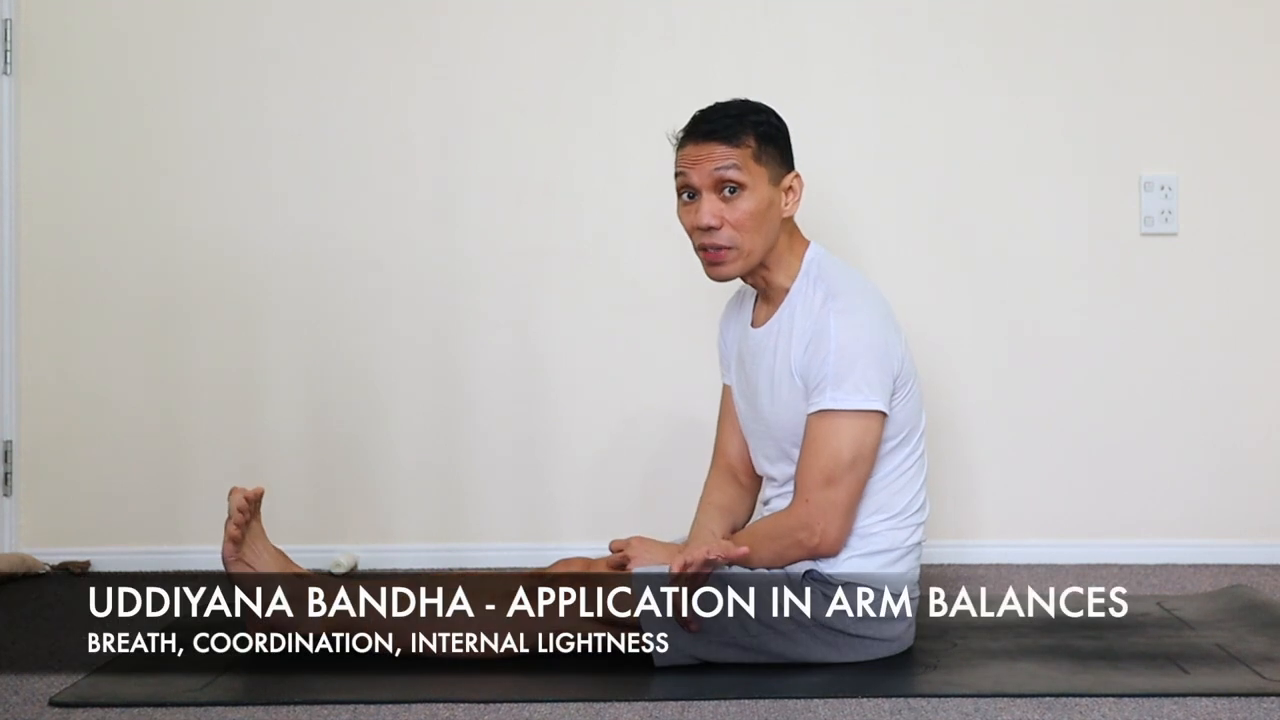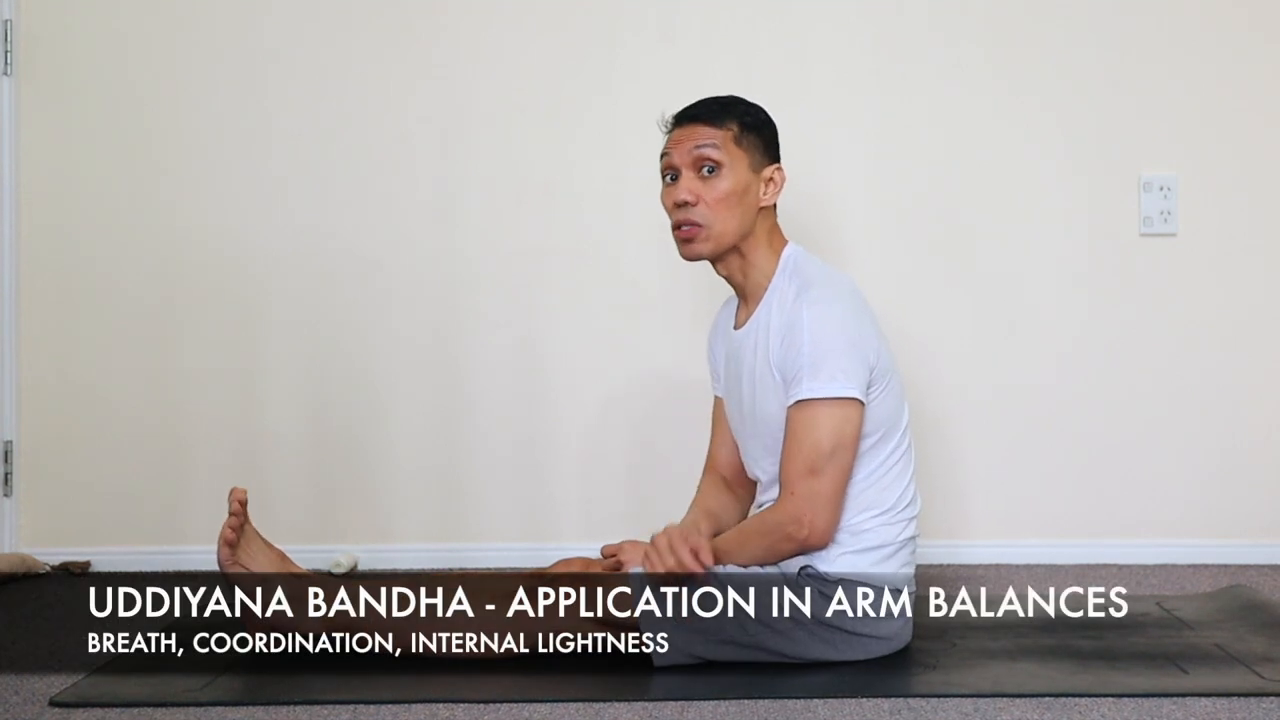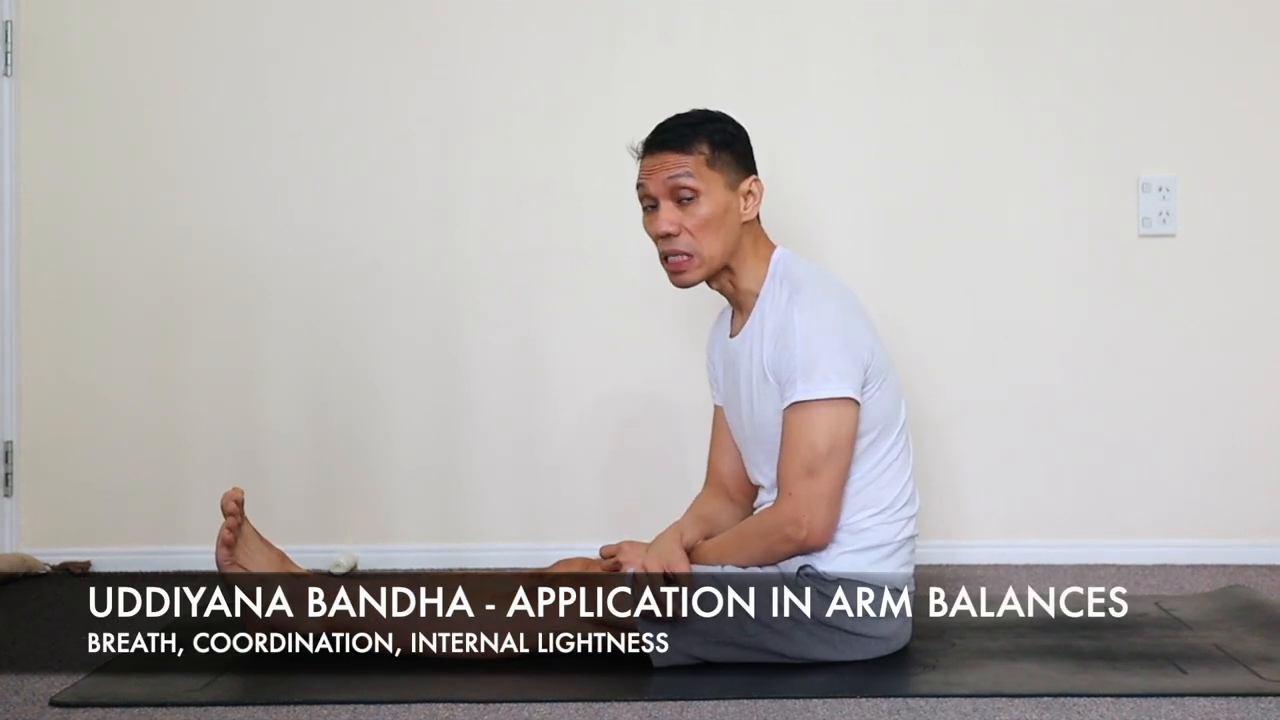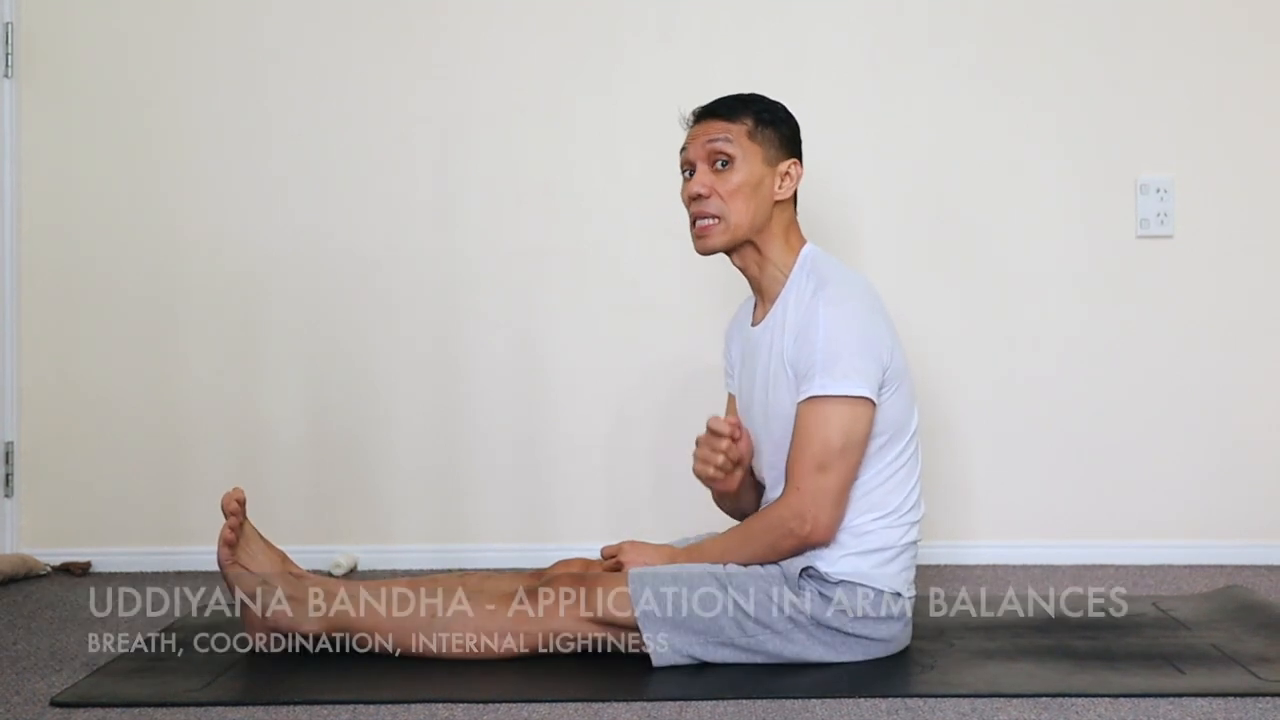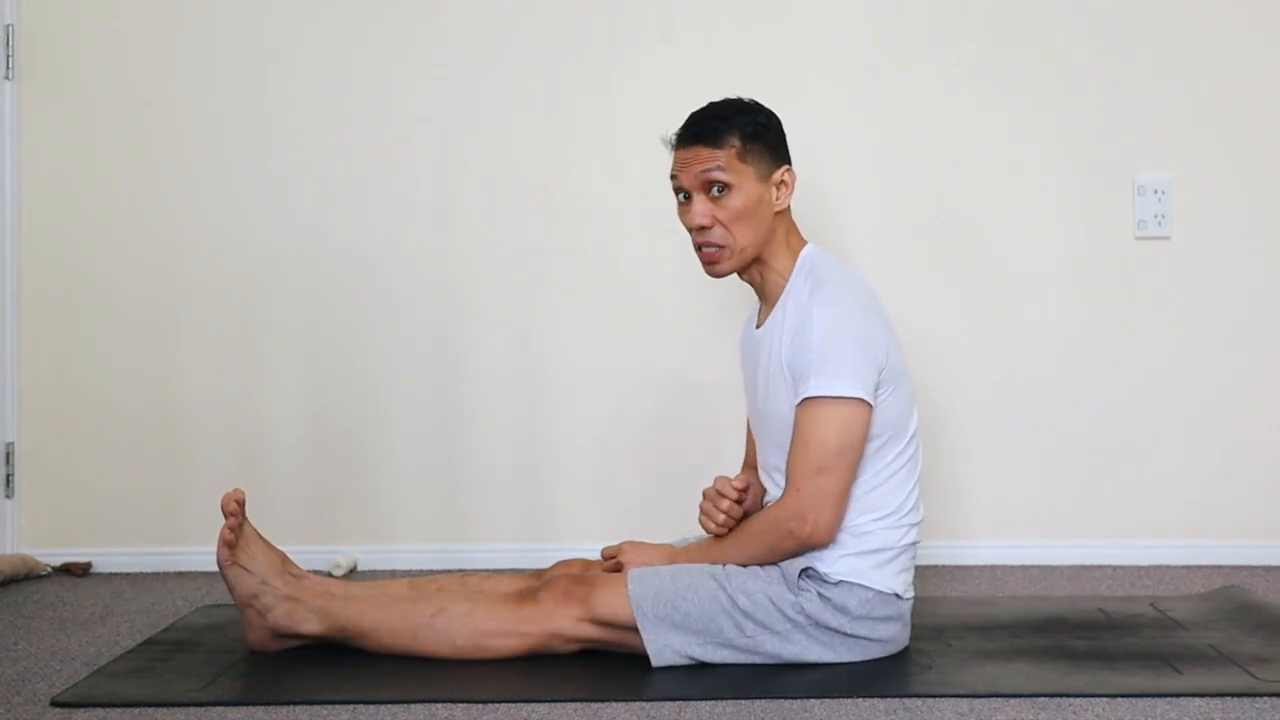
dt=1s
person 1, frame 1
left shoulder: (843, 318)
right shoulder: (744, 311)
left elbow: (818, 528)
right elbow: (735, 471)
left wrist: (679, 559)
right wrist: (702, 551)
left hip: (848, 598)
right hip: (796, 568)
right knee: (576, 575)
person 1, frame 2
left shoulder: (818, 308)
right shoulder: (733, 319)
left elbow: (806, 520)
right elbow: (730, 485)
left wrist: (661, 562)
right wrist: (684, 535)
left hip: (842, 597)
right hip: (800, 573)
right knee: (579, 577)
person 1, frame 3
left shoulder: (810, 311)
right shoulder: (731, 327)
left elbow: (805, 521)
right elbow: (729, 493)
left wrist: (677, 562)
right wrist: (671, 545)
left hip: (845, 595)
right hip: (798, 573)
right knee: (574, 578)
person 1, frame 4
left shoulder: (833, 307)
right shoulder: (752, 315)
left elbow: (810, 517)
left wrist: (673, 562)
right wrist: (728, 469)
left hip: (845, 598)
right hip: (803, 570)
left knee: (577, 603)
right knee: (569, 578)
left ankle: (312, 610)
right ankle: (314, 599)
person 1, frame 5
left shoulder: (831, 309)
right shoulder: (768, 314)
left elbow: (811, 520)
left wrist: (676, 559)
right wrist: (734, 499)
left hip: (841, 597)
right hip: (804, 570)
left knee: (570, 604)
right knee: (572, 576)
left ankle: (302, 611)
right ankle: (310, 595)
